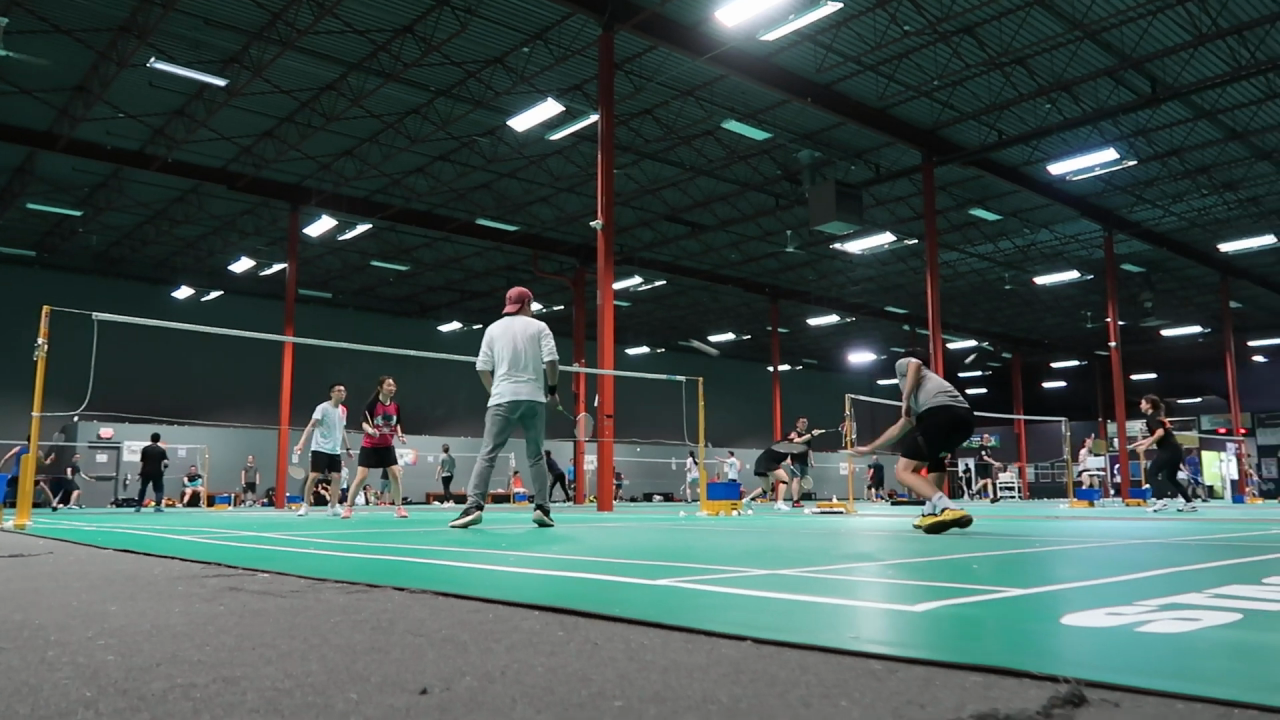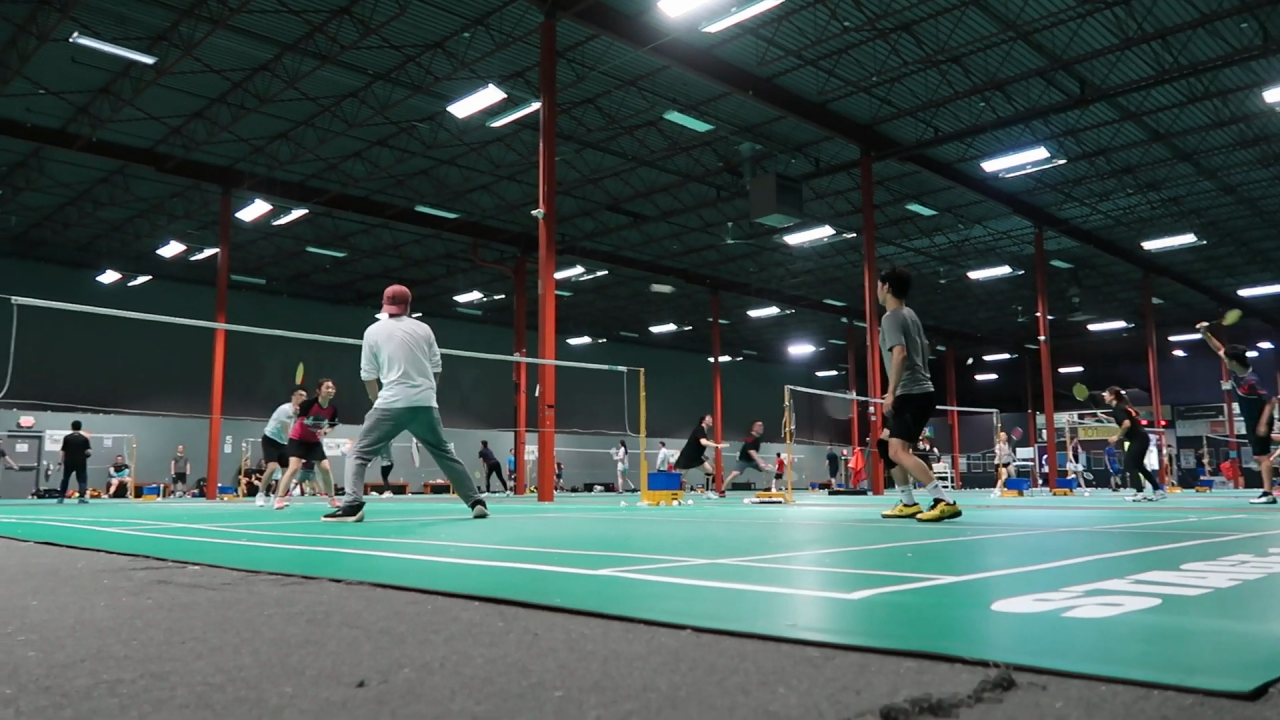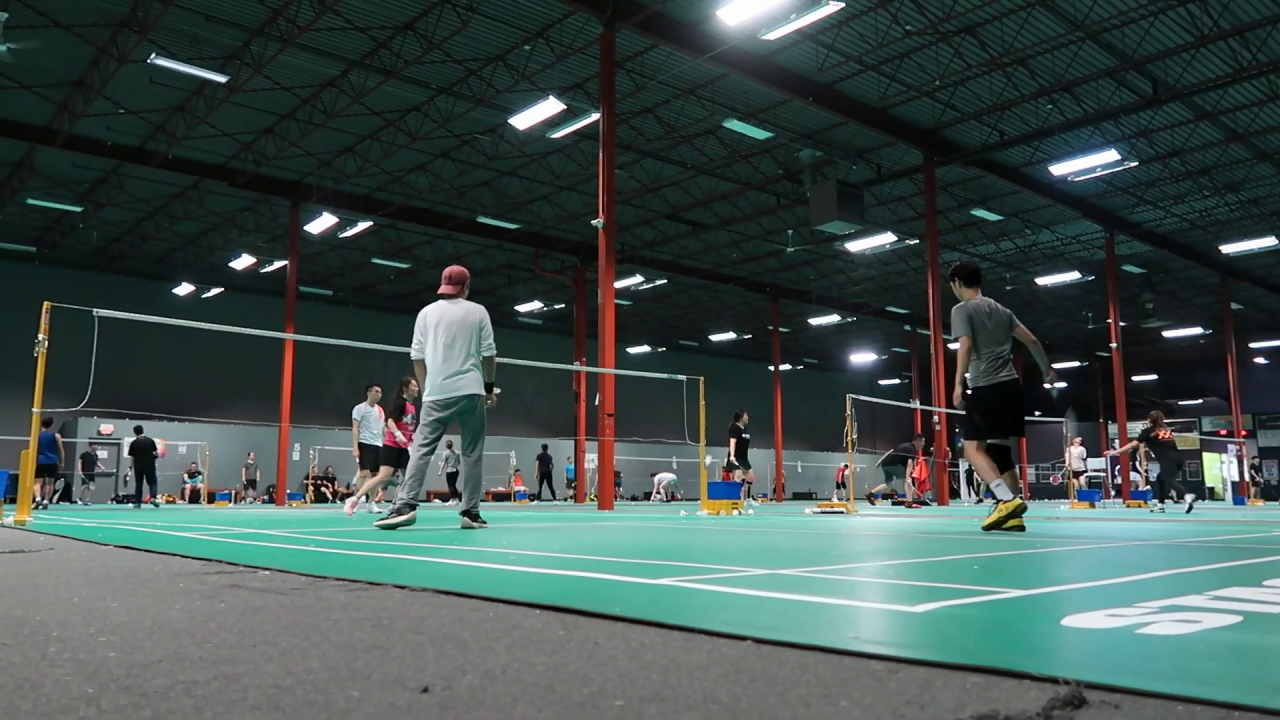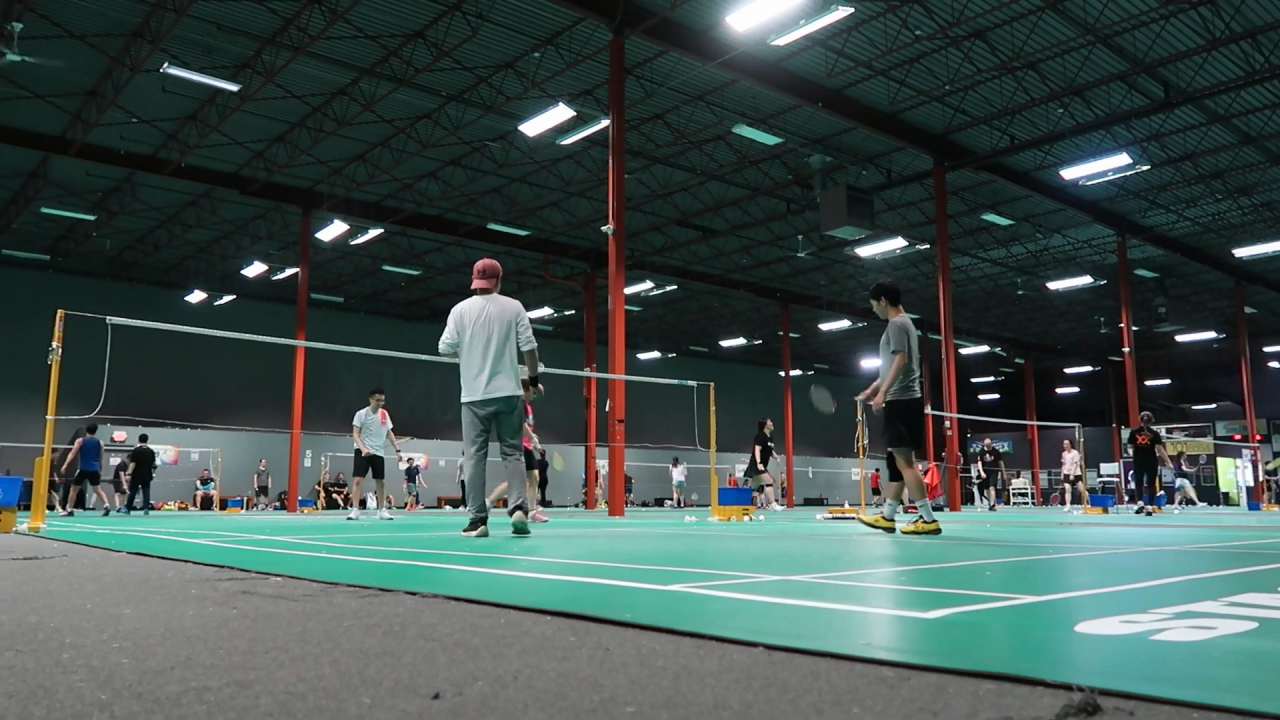
dt=1s
person 1, frame 1
left shoulder: (493, 329)
right shoulder: (539, 327)
left elbow: (483, 367)
right elbow: (551, 360)
right wrist: (552, 390)
left hip: (502, 399)
right hip: (533, 399)
left knee: (487, 455)
right knee: (535, 456)
left ankle: (474, 507)
right ankle: (541, 508)
person 1, frame 2
left shoulder: (373, 332)
right shoulder: (423, 329)
left elbow: (369, 377)
right elbow: (436, 369)
left wrist: (379, 403)
left hip: (392, 404)
right hip: (425, 404)
left knee: (360, 452)
right knee: (445, 455)
left ankle: (352, 505)
right ankle: (475, 502)
person 1, frame 3
left shoulder: (427, 313)
right shoulder: (478, 312)
left elbow: (418, 356)
right elbow: (488, 354)
left wrist: (427, 389)
right wrist: (489, 387)
left hip: (438, 394)
right hip: (471, 391)
left knee: (422, 449)
right knee: (471, 453)
left ankle: (406, 506)
right ankle: (470, 512)
person 1, frame 4
left shoulder: (461, 309)
right shoulder: (514, 307)
left elbow: (445, 348)
right elbow: (529, 347)
right wrist: (534, 380)
left hip: (475, 395)
right hip: (509, 392)
left knee: (476, 456)
right knee: (513, 452)
left ankle: (478, 520)
right ankle: (518, 507)
person 2, frame 1
left shoulder: (903, 364)
left elbow: (916, 363)
right elbow: (900, 428)
left wrist: (905, 399)
right wrist: (870, 448)
left hip: (940, 413)
right hip: (964, 416)
left knee: (904, 472)
right knee: (935, 458)
left ankle: (949, 509)
right ankle: (931, 513)
person 2, frame 2
left shoulder: (891, 318)
right shoulder: (910, 315)
left elbow: (900, 355)
left wrist: (890, 393)
left hip: (911, 394)
right hip: (920, 393)
left knee: (898, 451)
right knee: (885, 444)
left ankle: (945, 501)
right ankle: (908, 503)
person 2, frame 3
left shoulder: (961, 309)
right shoulder: (999, 309)
left elbow: (965, 346)
right elbow: (1029, 339)
left wrist: (958, 381)
right wrist: (1046, 369)
left hip: (986, 388)
right hip: (1011, 385)
left knee: (973, 448)
right knee: (1001, 450)
left ankle: (1007, 500)
right ankle: (1011, 515)
person 2, frame 4
left shoulder: (897, 324)
right shoulder: (903, 324)
left elbow: (901, 360)
left wrist: (882, 392)
right wrist: (872, 389)
left hip: (901, 401)
right hip: (901, 401)
left knee: (905, 461)
right knee: (896, 459)
left ankle: (928, 519)
right ankle: (887, 515)
